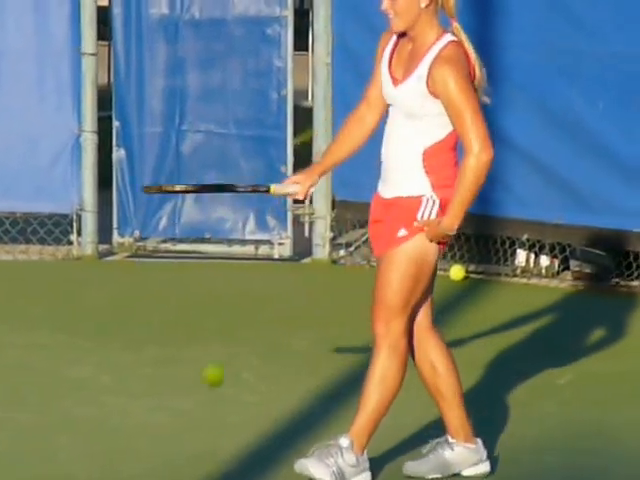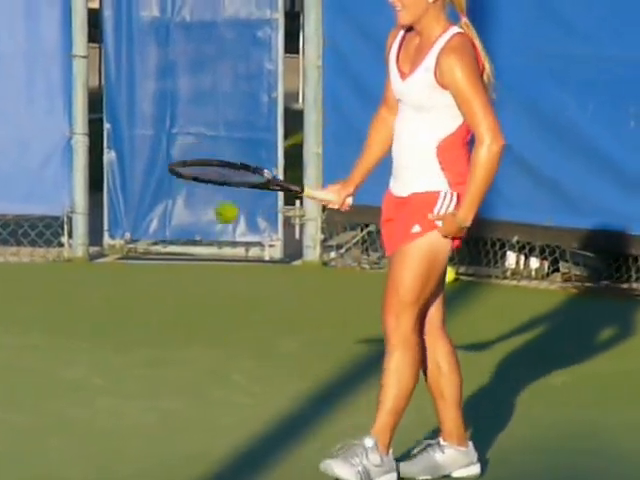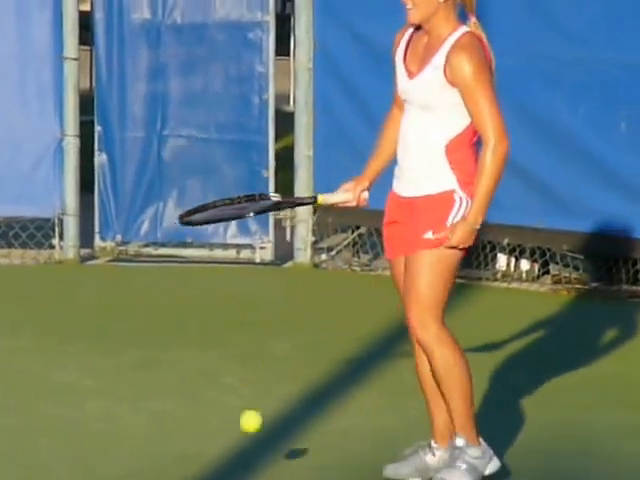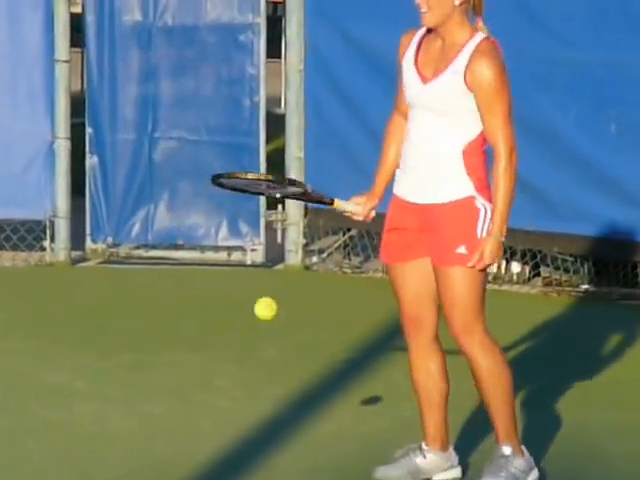
dt=0.2s
person 1, frame 1
left shoulder: (446, 65)
right shoulder: (391, 43)
left elbow: (480, 151)
right elbow: (367, 114)
left wrist: (449, 223)
right wrist: (316, 171)
left hip: (425, 206)
right hip: (390, 201)
left knee: (387, 325)
right knee: (415, 325)
person 1, frame 2
left shoulder: (453, 55)
right shoulder: (399, 40)
left elbow: (492, 140)
left wrist: (465, 213)
right wrist: (352, 181)
left hip: (439, 201)
right hip: (402, 197)
left knee: (398, 321)
right knee: (426, 325)
person 1, frame 3
left shoulder: (463, 53)
right shoulder: (407, 39)
left elbow: (496, 142)
left wrist: (473, 218)
right wrist: (367, 177)
left hip: (447, 203)
right hip: (405, 199)
left knee: (423, 324)
right knee: (425, 324)
person 1, frame 4
left shoulder: (481, 61)
right shoulder: (412, 43)
left elbow: (505, 151)
left wrist: (497, 231)
right wrist: (377, 190)
left hip: (459, 206)
right hip: (408, 205)
left knee: (468, 334)
right knee: (416, 329)
